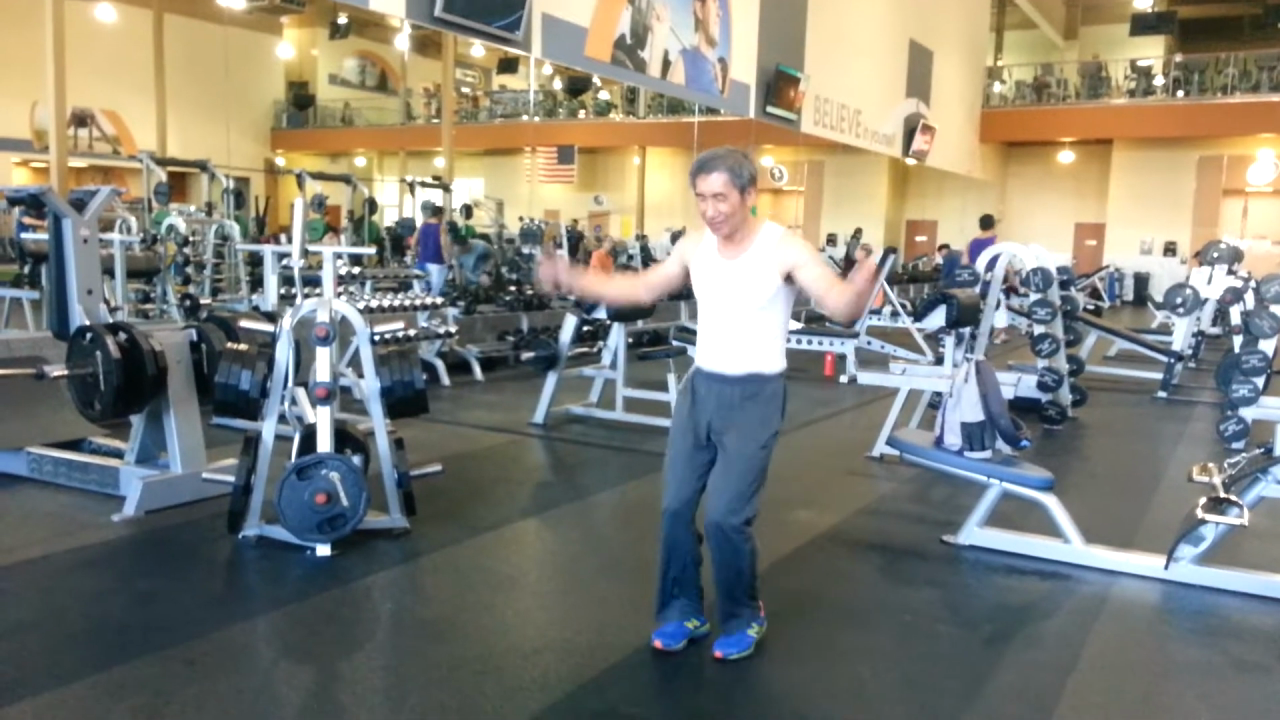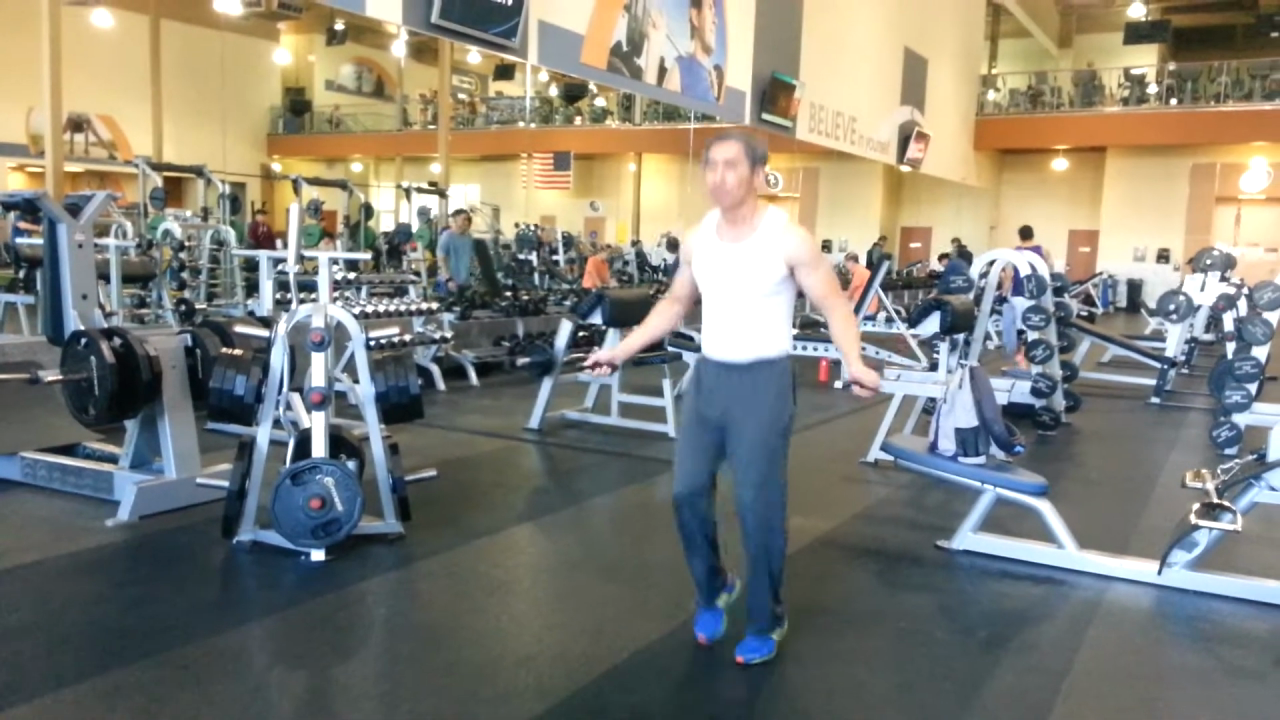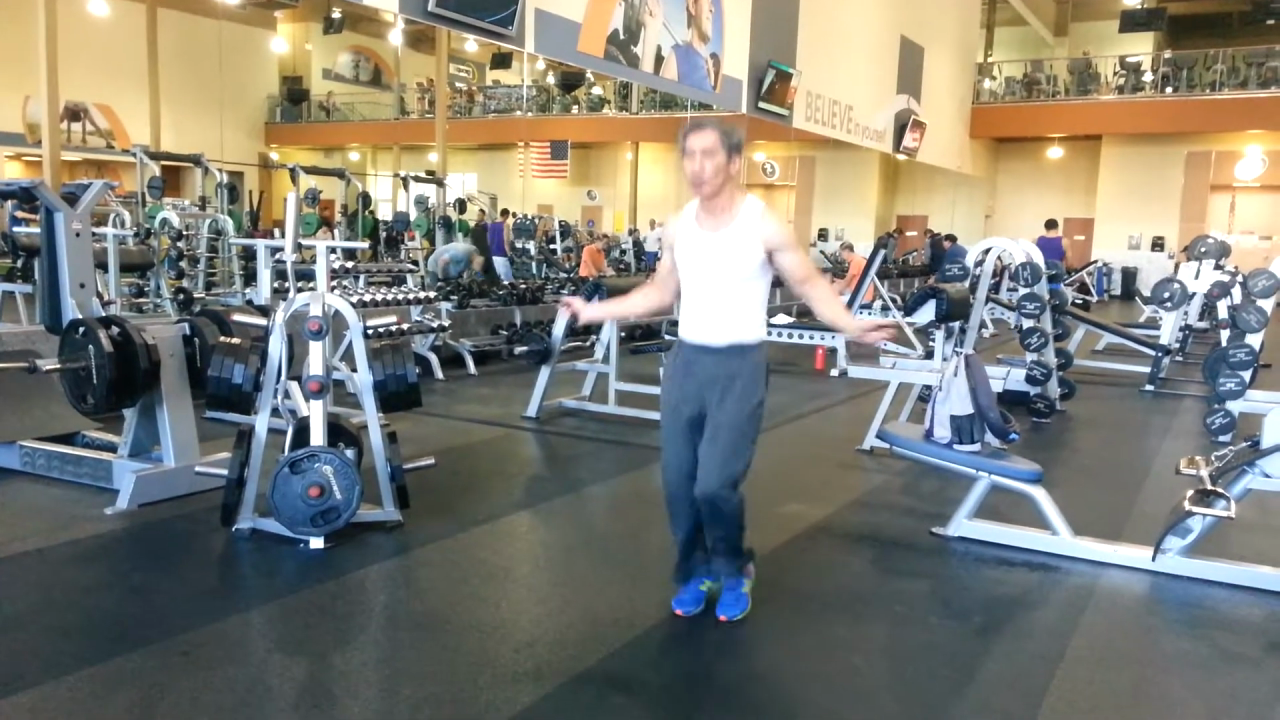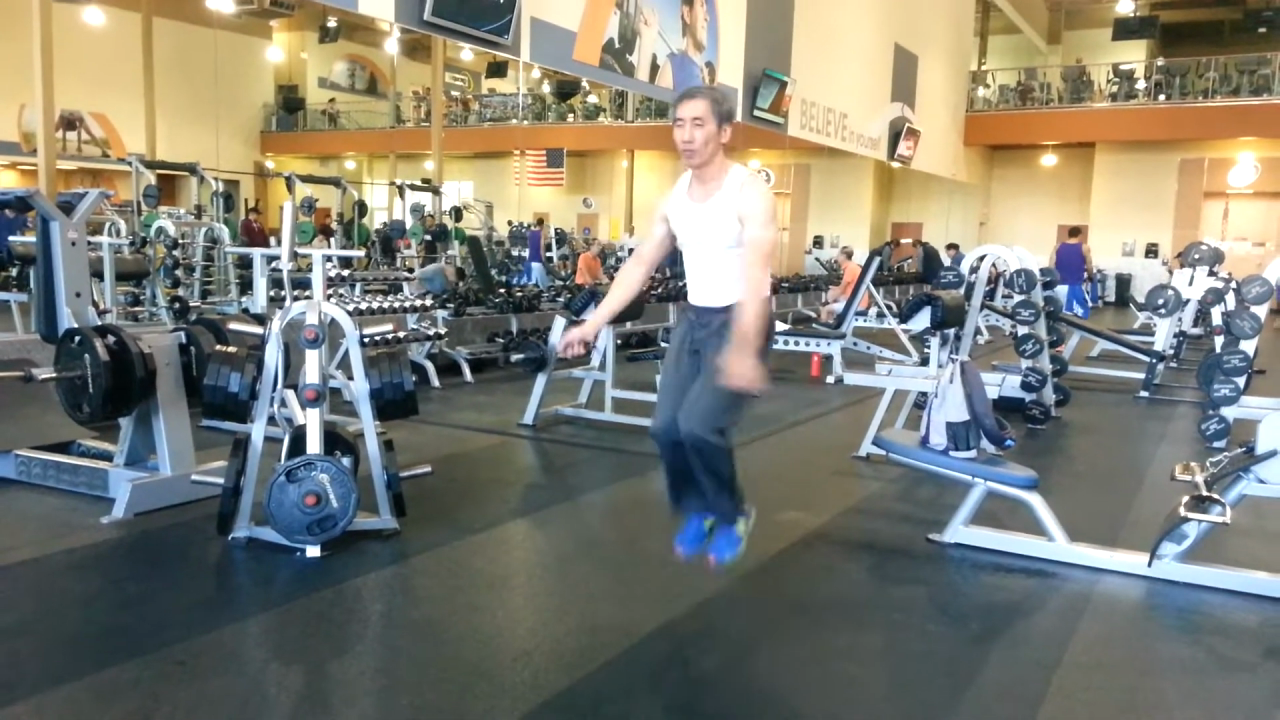
dt=1s
person 1, frame 1
left shoulder: (784, 250)
right shoulder: (694, 248)
left elbow: (838, 304)
right elbow: (643, 288)
left wrist: (857, 290)
right wrist: (576, 281)
left hip: (755, 394)
right hip: (702, 386)
left knee: (723, 515)
right knee: (676, 507)
left ankle: (744, 616)
right ankle: (685, 610)
person 1, frame 2
left shoulder: (789, 238)
right shoulder: (696, 239)
left elbow: (832, 304)
right elbow: (676, 303)
left wrist: (854, 362)
right wrist: (622, 350)
left hip: (764, 380)
right hip: (709, 377)
left knee: (759, 508)
right knee: (688, 494)
left ankle: (766, 622)
right ankle: (713, 590)
person 1, frame 3
left shoulder: (765, 226)
right shoulder: (678, 227)
left elbow: (810, 284)
right elbow: (662, 292)
left wrist: (853, 325)
right wrist: (596, 311)
left hip: (738, 366)
right hip: (686, 361)
left knee: (714, 485)
right knee: (679, 483)
left ankle: (734, 571)
right ankle: (694, 572)
person 1, frame 4
left shoulder: (751, 193)
right shoulder: (675, 196)
left elbow: (759, 275)
right elbow: (641, 264)
left wrist: (743, 349)
right wrist: (594, 322)
left hip: (738, 321)
right hip: (694, 318)
left knee: (698, 424)
right knee: (667, 428)
left ankle: (730, 511)
right ankle: (698, 509)
